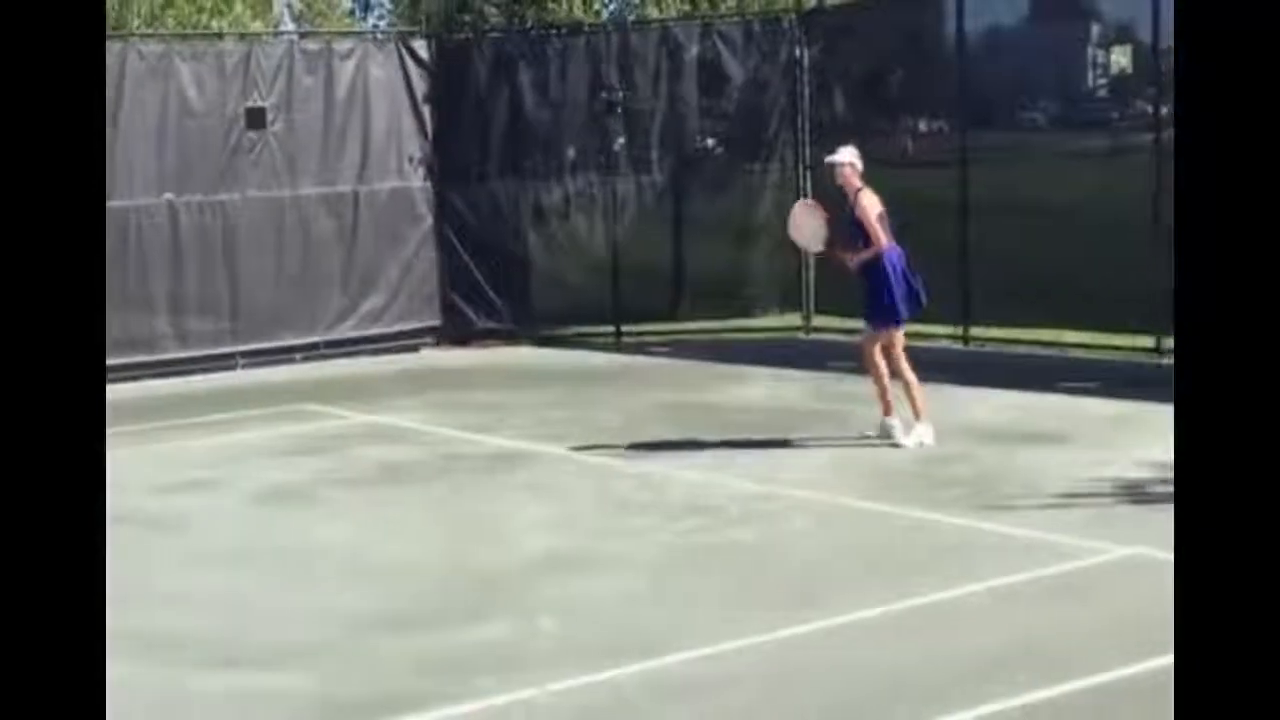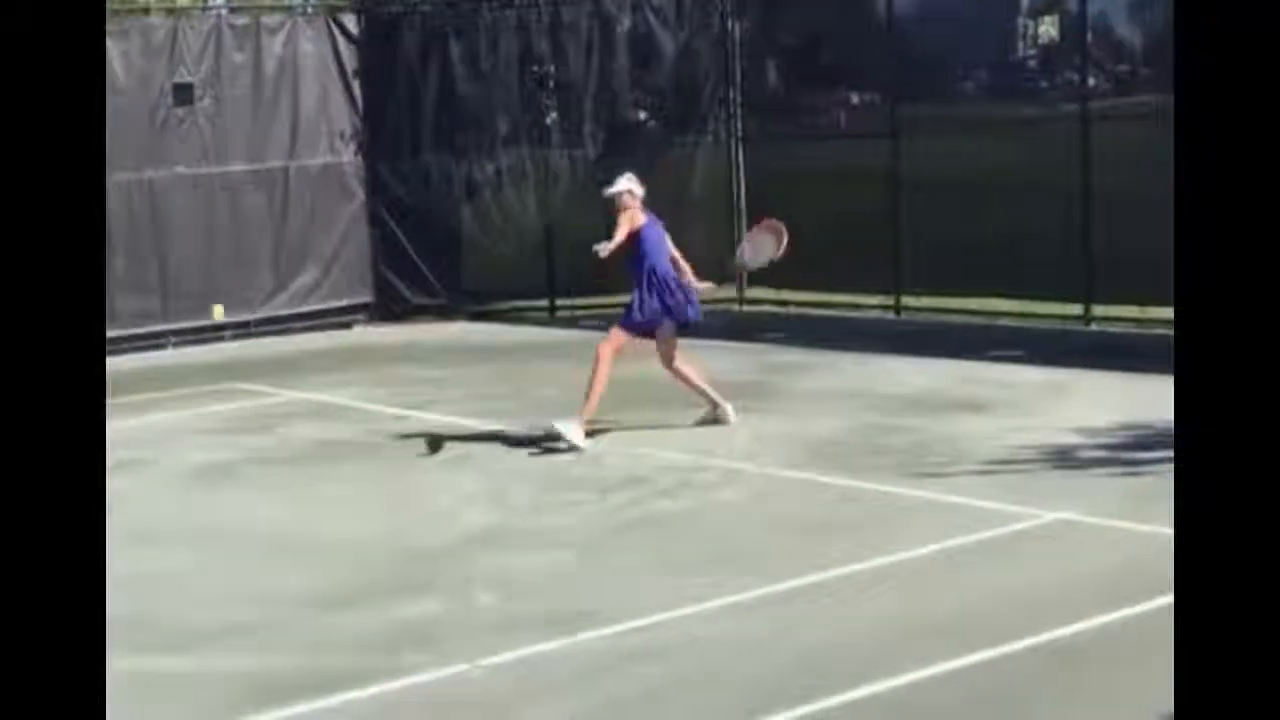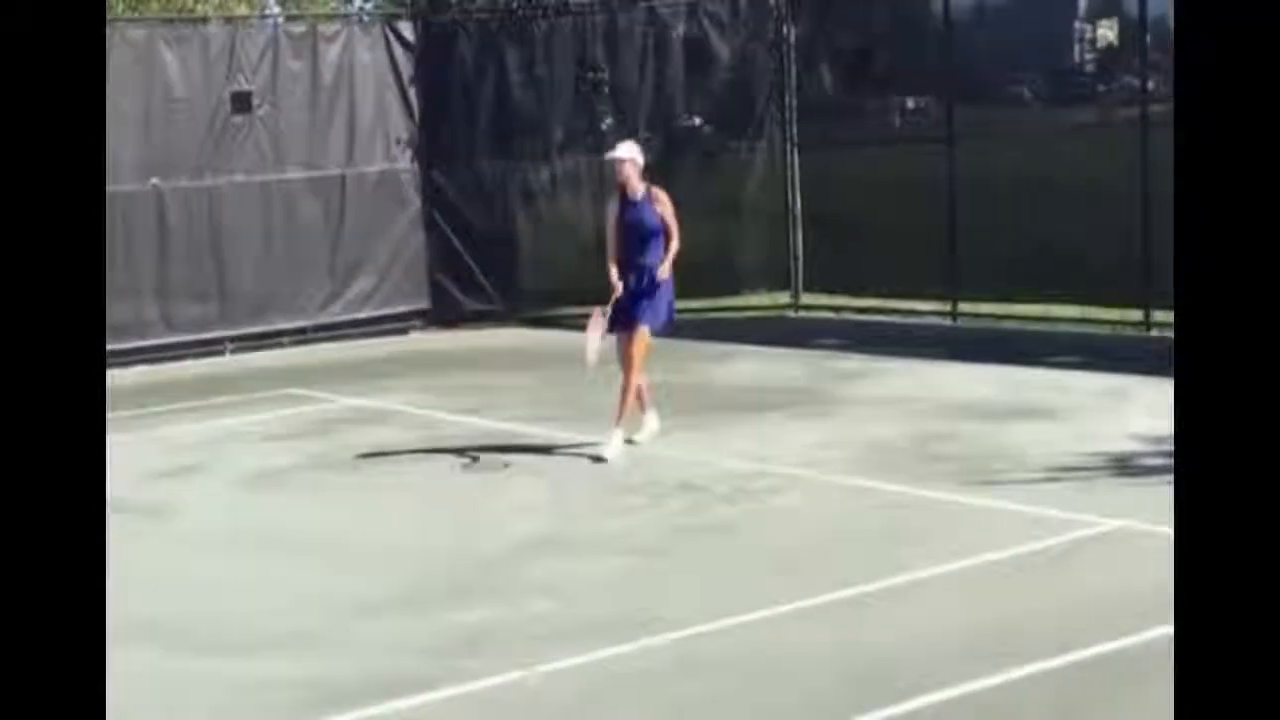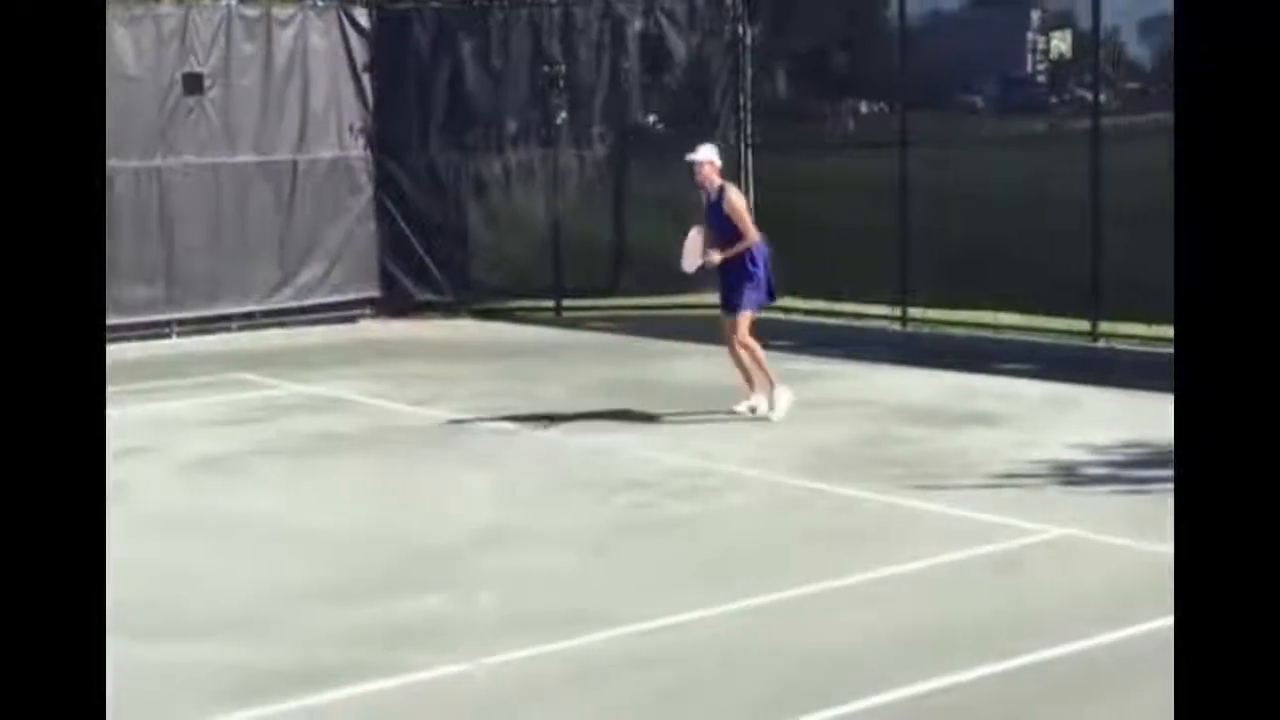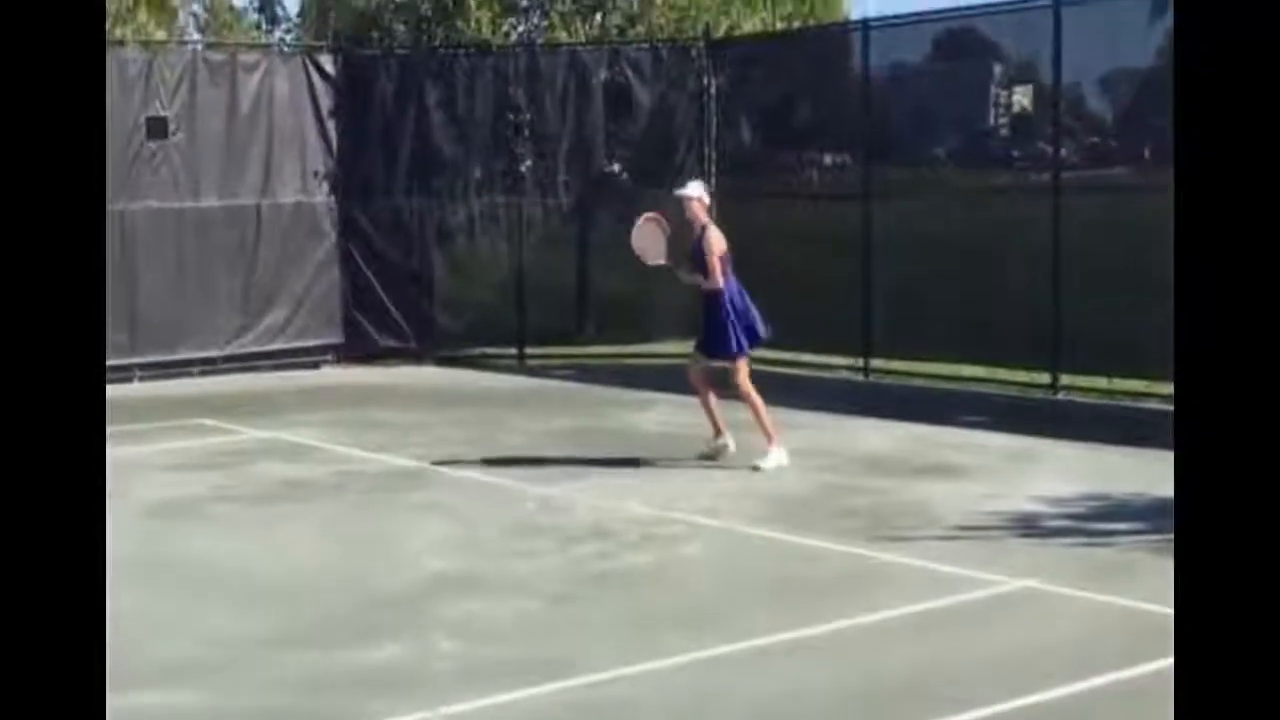
dt=1s
person 1, frame 1
left shoulder: (863, 199)
right shoulder: (853, 199)
left elbow: (882, 244)
left wrist: (855, 258)
right wrist: (849, 253)
left hip: (888, 277)
right hip: (878, 279)
left knee: (895, 355)
right knee: (871, 349)
left ankle: (922, 427)
right ankle: (889, 418)
person 1, frame 2
left shoulder: (630, 215)
right shoulder: (654, 223)
left elbow: (621, 234)
right elbow: (677, 258)
left wrist: (609, 246)
right wrist: (693, 283)
left hip: (652, 292)
right hip: (666, 295)
left knee: (605, 350)
right knee: (670, 360)
left ankle: (579, 425)
right ankle: (720, 406)
person 1, frame 3
left shoulder: (657, 197)
right shoulder: (616, 203)
left elbow: (674, 235)
right elbow: (612, 248)
left wrist: (667, 264)
right wrist: (613, 277)
left hip: (653, 283)
right hip: (627, 283)
left knee: (634, 357)
right knee: (626, 361)
left ankle: (616, 434)
right ankle: (649, 415)
person 1, frame 4
left shoulder: (730, 196)
right shoulder: (705, 196)
left elbow: (752, 237)
left wrist: (722, 256)
right wrist: (709, 252)
left hip: (750, 265)
right hip: (731, 268)
left knee: (741, 336)
right knee: (730, 336)
left ankle: (778, 390)
right ankle: (758, 396)
person 1, frame 5
left shoulder: (710, 235)
right shoulder: (699, 233)
left elbow: (718, 282)
left wrist: (693, 279)
right wrist: (692, 276)
left hip: (729, 310)
right hip: (715, 311)
left knee: (742, 384)
right knee: (695, 373)
left ankle: (776, 448)
right ankle: (721, 438)
